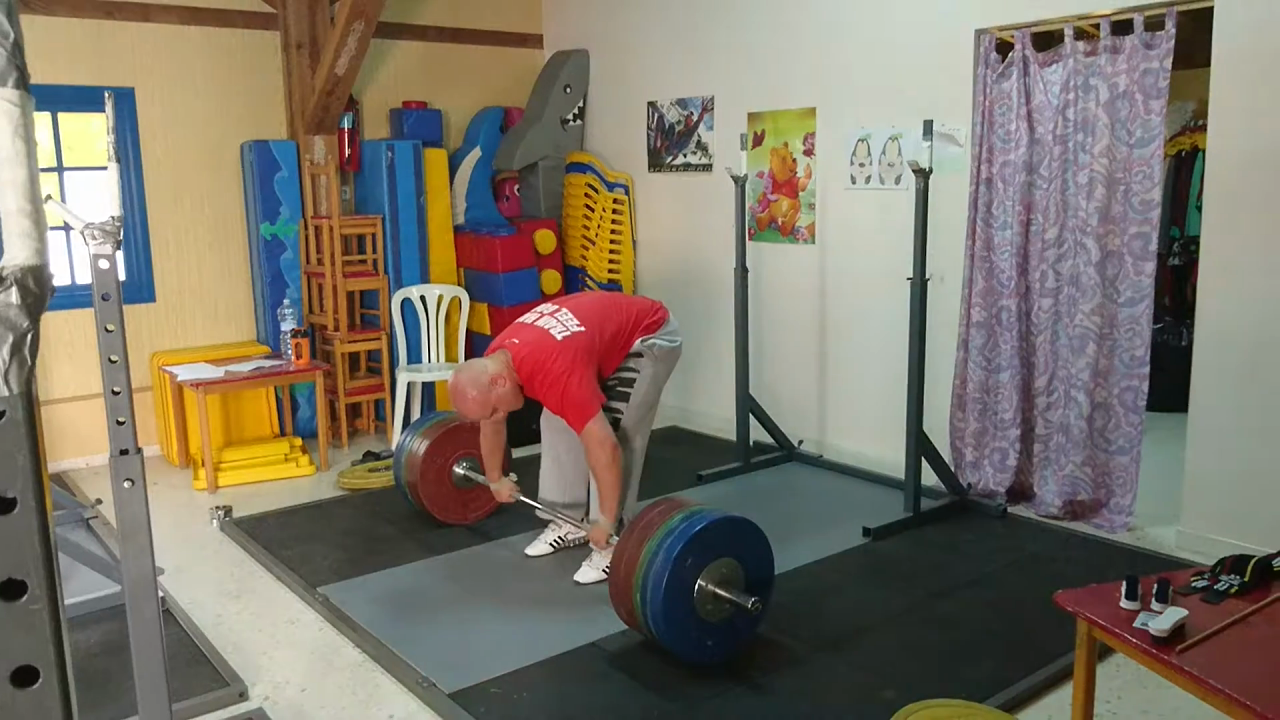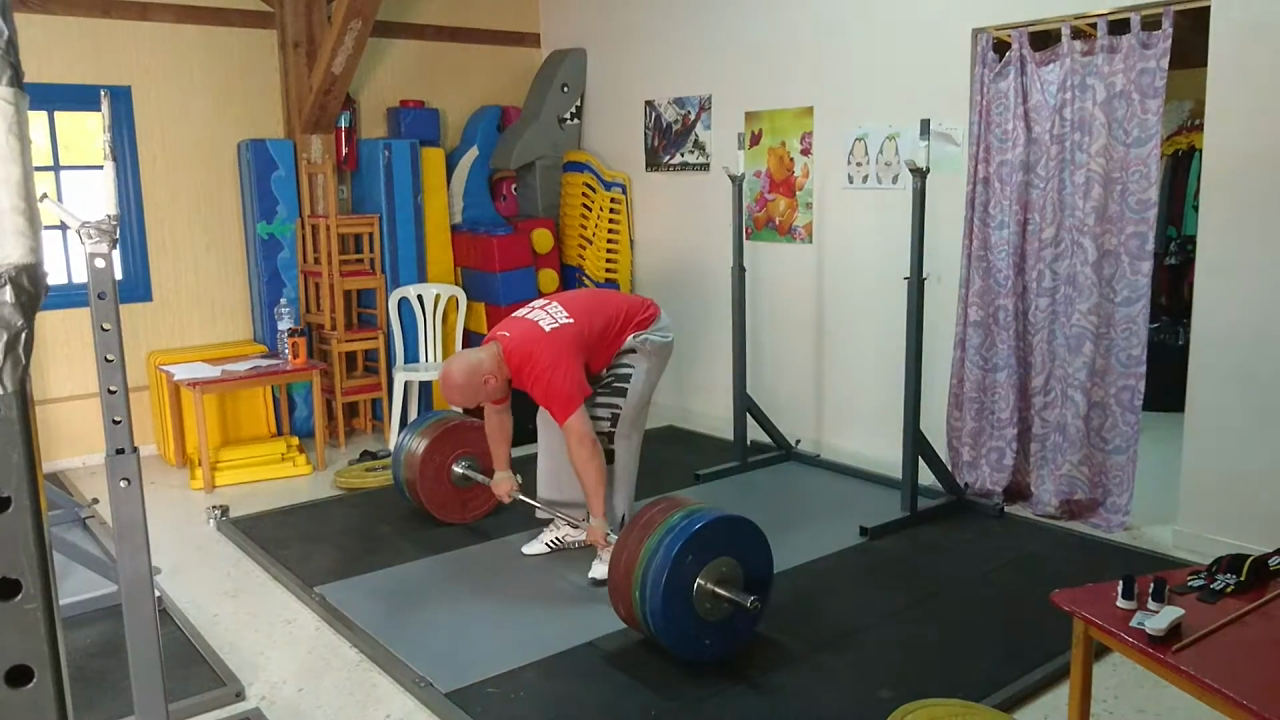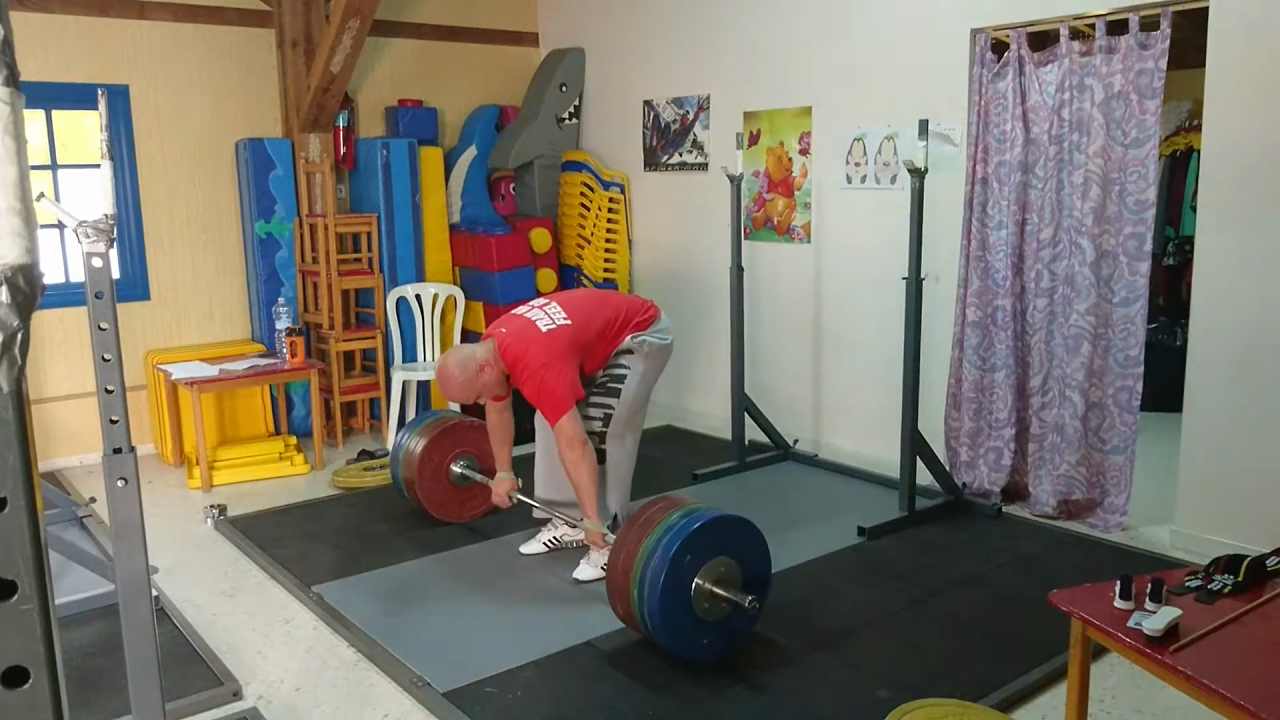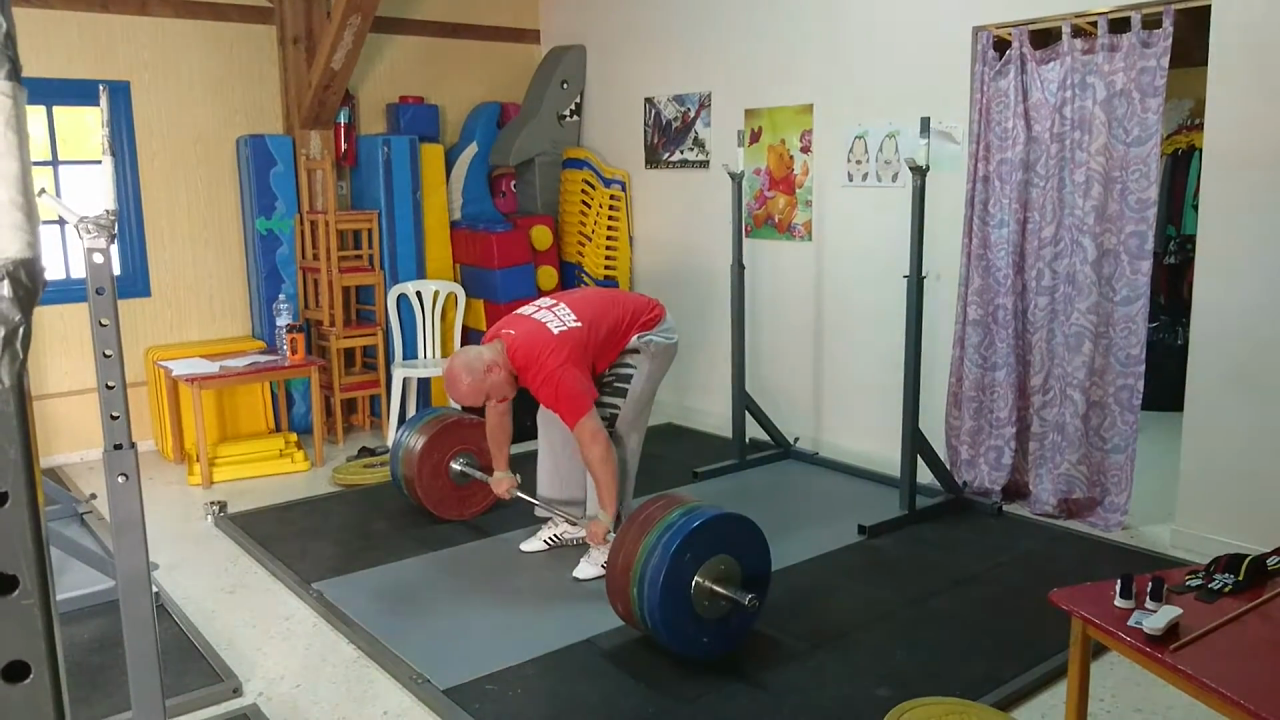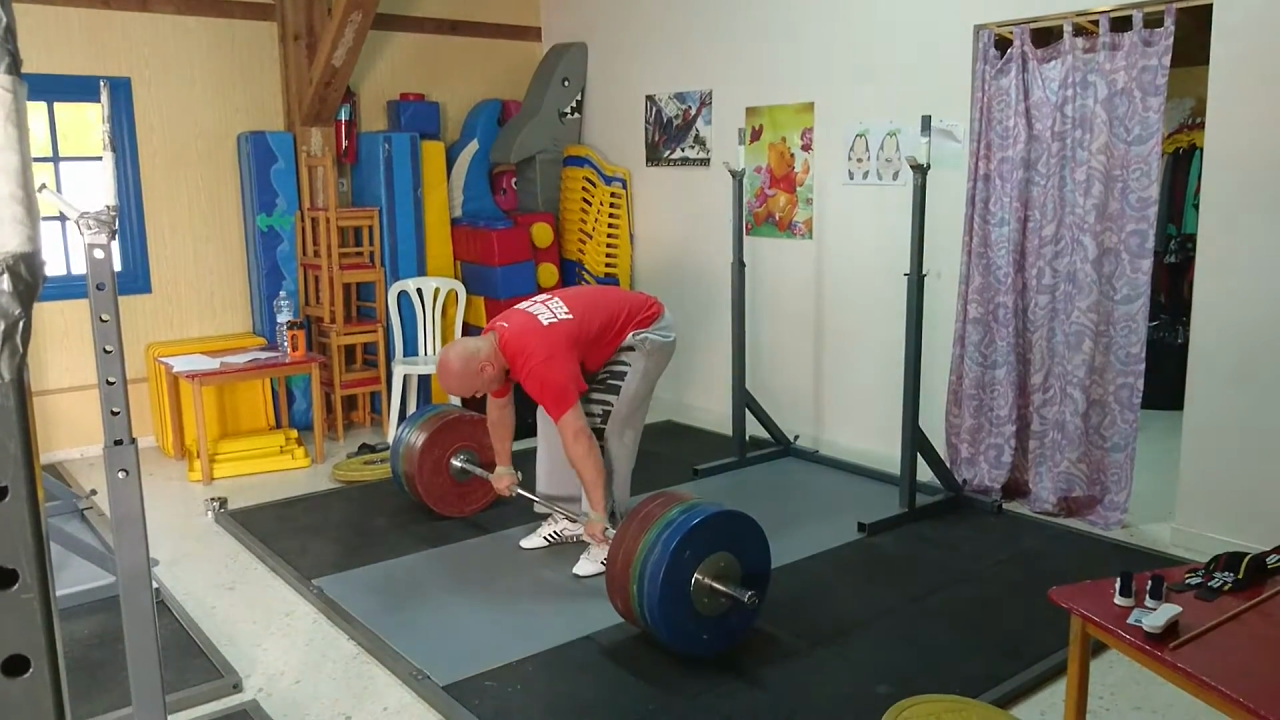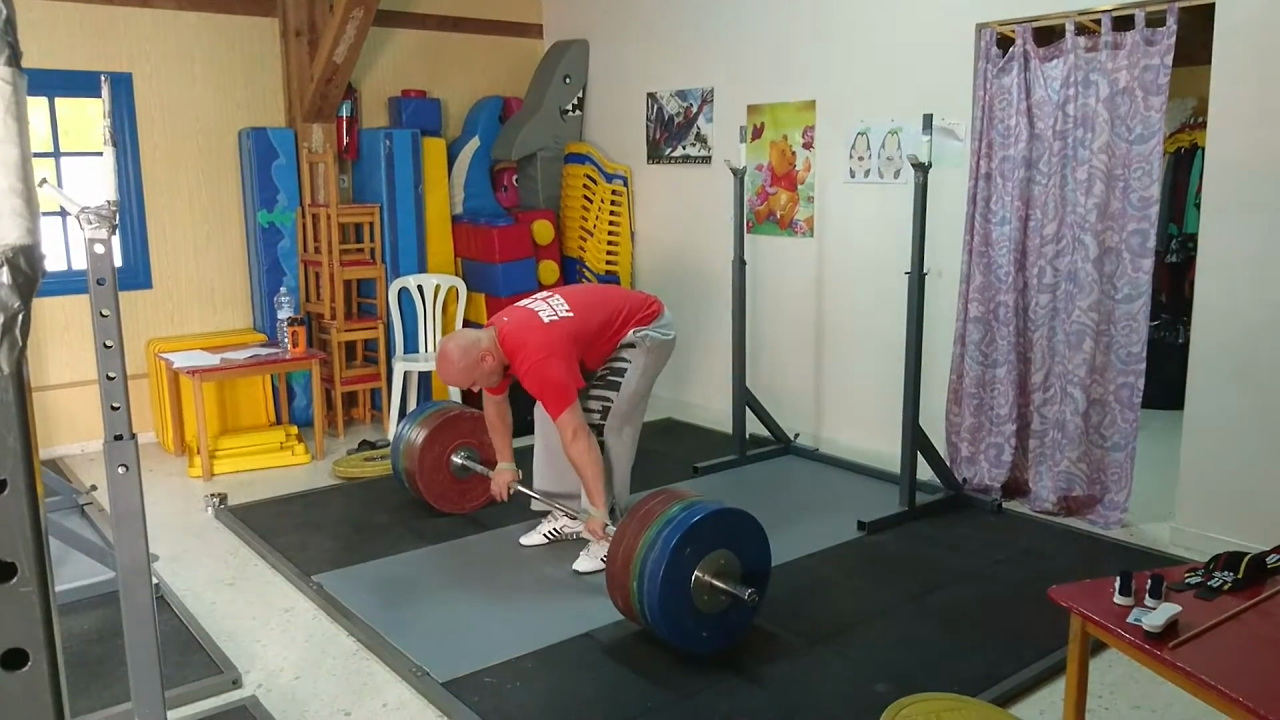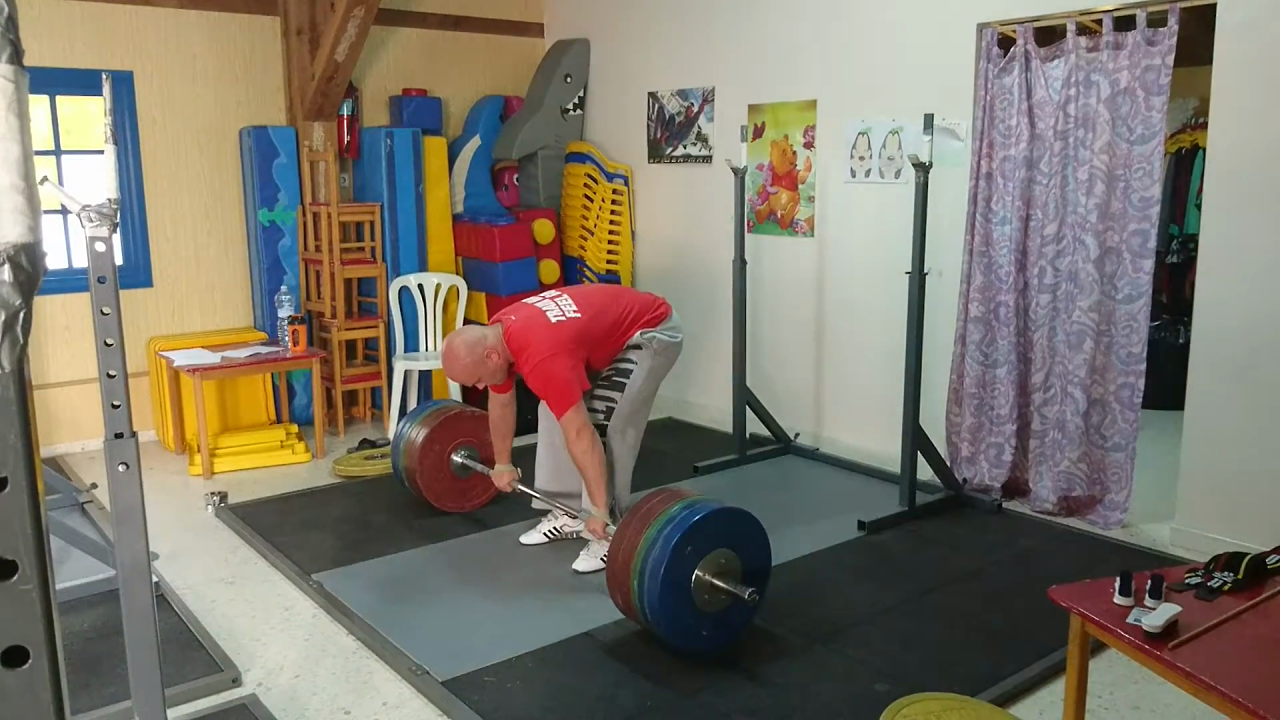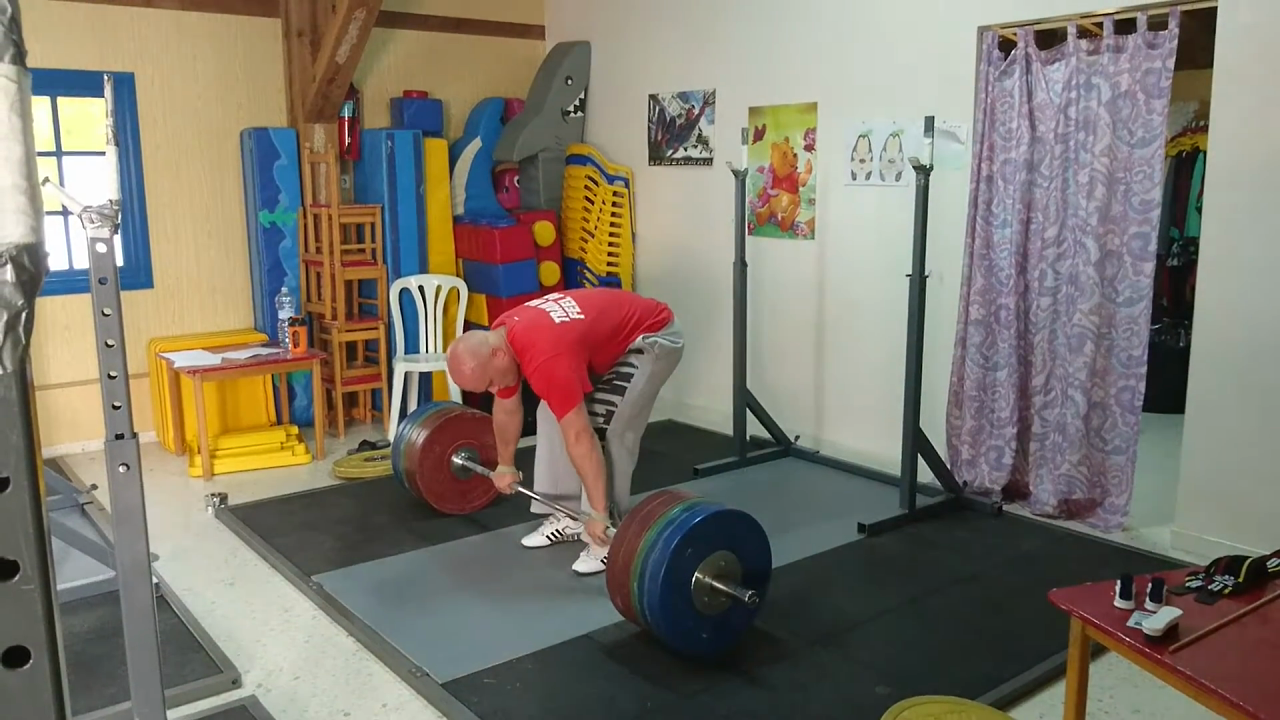
dt=0.4s
person 1, frame 1
left shoulder: (555, 374)
right shoulder: (496, 360)
left elbow: (605, 446)
right elbow: (491, 425)
left wrist: (605, 521)
right wrist: (496, 480)
left hip: (650, 336)
right hip: (608, 329)
left knee: (613, 431)
right knee: (558, 422)
left ankle: (614, 544)
right ankle: (569, 521)
person 1, frame 2
left shoulder: (544, 367)
right shoulder: (489, 354)
left elbow: (583, 441)
right elbow: (497, 413)
left wrist: (597, 519)
right wrist: (501, 472)
left hip: (642, 332)
right hip: (600, 330)
left knee: (605, 430)
right knee: (553, 421)
left ankle: (612, 540)
right ankle: (570, 522)
person 1, frame 3
left shoulder: (538, 366)
right shoulder: (489, 348)
left elbow: (575, 443)
right elbow: (499, 411)
left wrist: (593, 520)
right wrist: (504, 473)
left hip: (641, 334)
right hip: (599, 331)
left knee: (601, 431)
right knee: (552, 421)
left ankle: (608, 541)
right ankle: (568, 522)
person 1, frame 4
left shoulder: (549, 368)
right shoulder: (492, 349)
left elbow: (596, 441)
right elbow: (498, 412)
left wrist: (605, 516)
right wrist: (501, 471)
left hip: (646, 334)
right hip: (604, 326)
left knee: (608, 427)
right knee: (553, 418)
left ankle: (610, 540)
right ankle: (569, 520)
person 1, frame 5
left shoulder: (539, 361)
right shoulder: (490, 343)
left elbow: (579, 437)
right elbow: (499, 406)
left wrist: (597, 514)
right wrist: (503, 467)
left hip: (645, 331)
right hip: (604, 327)
left knee: (602, 426)
right knee: (554, 415)
left ankle: (608, 536)
right ankle: (568, 517)
person 1, frame 6
left shoulder: (538, 358)
right shoulder: (491, 339)
left elbow: (576, 435)
right elbow: (495, 403)
left wrist: (598, 510)
right wrist: (505, 464)
left hip: (645, 330)
right hip: (605, 326)
left knee: (601, 425)
right knee: (551, 413)
left ankle: (609, 532)
right ankle: (568, 514)
person 1, frame 7
left shoulder: (543, 358)
right shoulder: (495, 334)
left elbow: (581, 434)
right elbow: (501, 403)
left wrist: (600, 511)
right wrist: (503, 464)
left hip: (652, 332)
right hip: (611, 326)
left knee: (604, 424)
right knee: (556, 412)
left ankle: (608, 534)
right ankle: (568, 514)
person 1, frame 8
left shoulder: (547, 359)
right shoulder: (498, 339)
left elbow: (581, 437)
right elbow: (507, 409)
left wrist: (598, 514)
right wrist: (505, 466)
left hip: (653, 337)
right hip: (611, 333)
left knee: (603, 427)
right knee: (554, 415)
left ankle: (608, 536)
right ankle: (568, 515)
